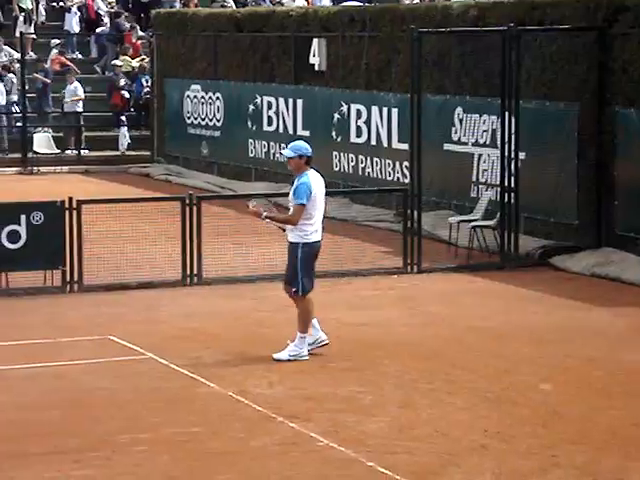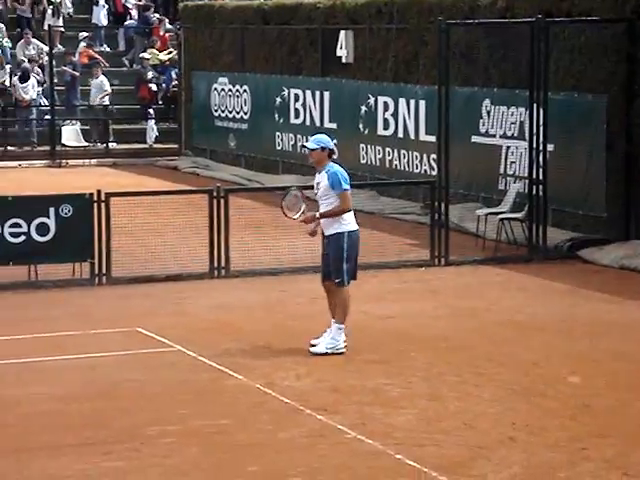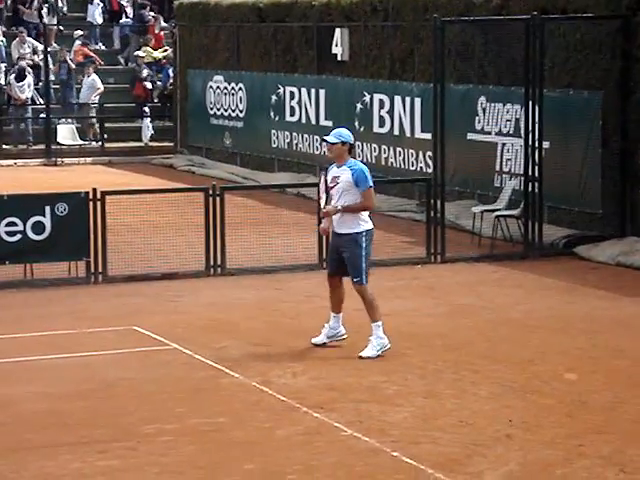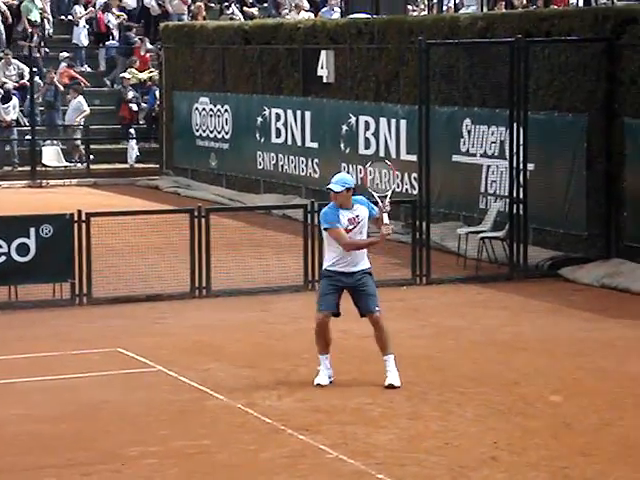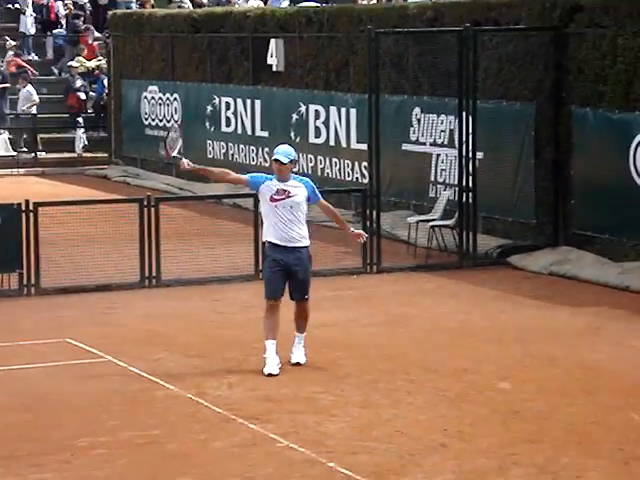
dt=0.5s
person 1, frame 1
left shoulder: (303, 183)
right shoulder: (315, 177)
left elbow: (294, 219)
left wrist: (264, 215)
left hip: (302, 243)
right hip: (307, 240)
left knee: (301, 294)
right knee: (292, 289)
left ankle: (300, 347)
right ankle: (315, 334)
person 1, frame 2
left shoulder: (335, 173)
right shoulder: (319, 175)
left elbow: (346, 206)
left wrist: (316, 216)
right wrist: (316, 224)
left hip: (343, 234)
right hip: (331, 235)
left knee: (340, 285)
right knee: (328, 284)
left ankle: (336, 339)
right ankle: (335, 333)
person 1, frame 3
left shoulder: (358, 170)
right shoulder: (331, 170)
left elbow: (369, 203)
left wrist: (339, 209)
right wrist: (326, 220)
left hip: (357, 235)
right hip: (338, 234)
left knee: (360, 286)
right knee: (333, 279)
left ankle: (379, 339)
right ankle: (334, 327)
person 1, frame 4
left shoulder: (363, 203)
right shoulder: (328, 213)
left elbow: (380, 221)
right elbow: (347, 244)
left wrist: (383, 222)
right wrist: (378, 239)
left hip: (360, 272)
right hip: (333, 274)
left knee: (376, 318)
right knee: (321, 319)
left ankle: (391, 369)
right ankle: (325, 368)
person 1, frame 5
left shoulder: (305, 185)
right shoulder: (262, 181)
left elbow: (326, 208)
right elbow: (229, 176)
left wrist: (349, 229)
right wrist: (194, 168)
left hip: (299, 251)
right hip: (273, 251)
left knee: (302, 302)
right knee: (271, 303)
left ankle: (298, 346)
right ankle: (271, 357)
